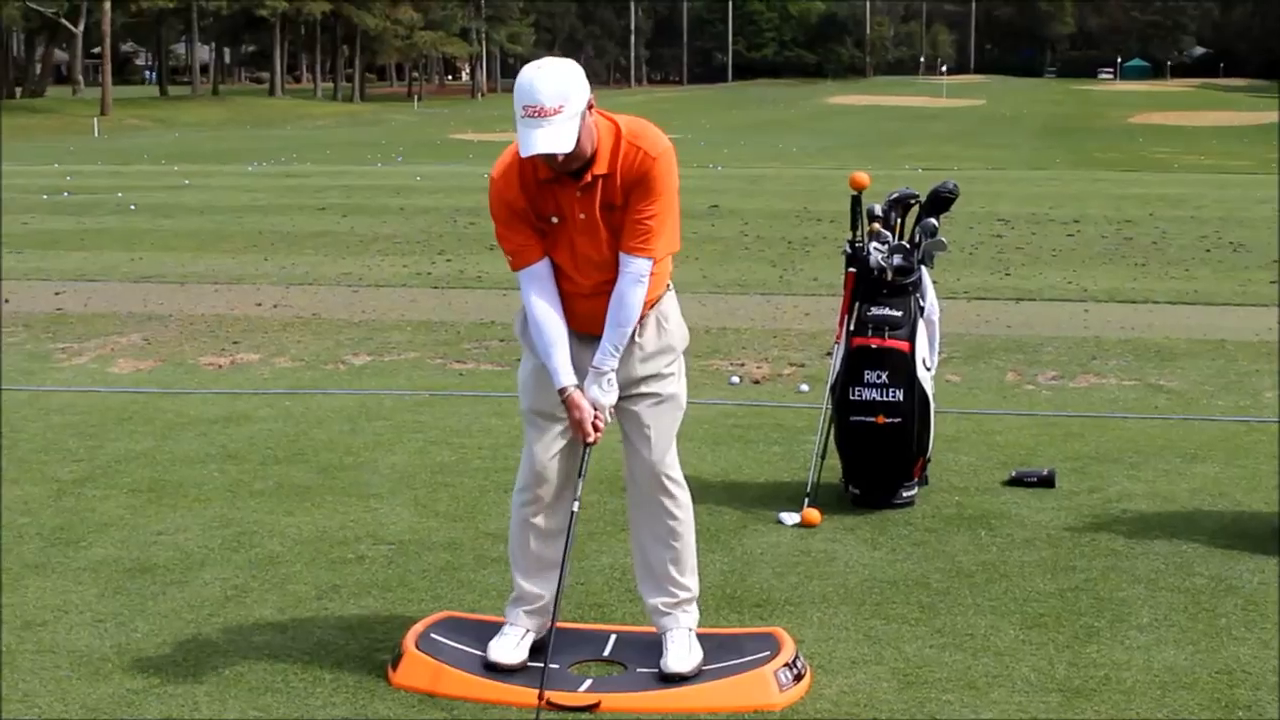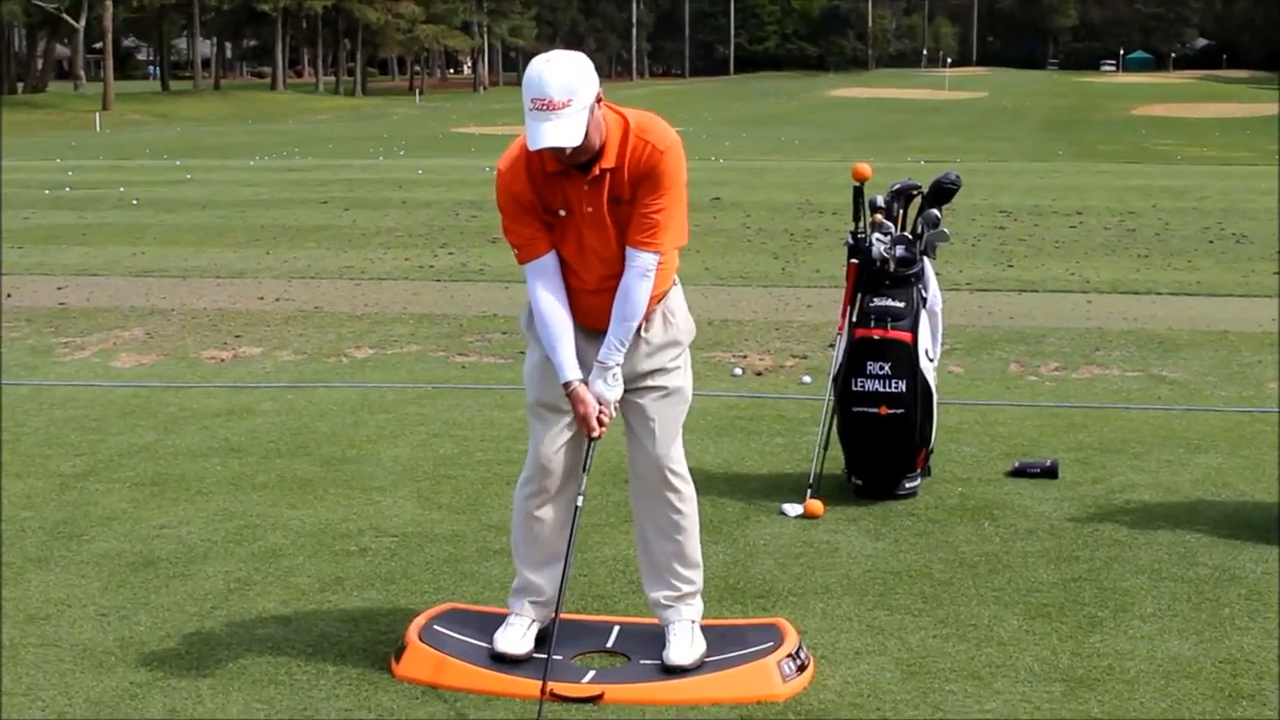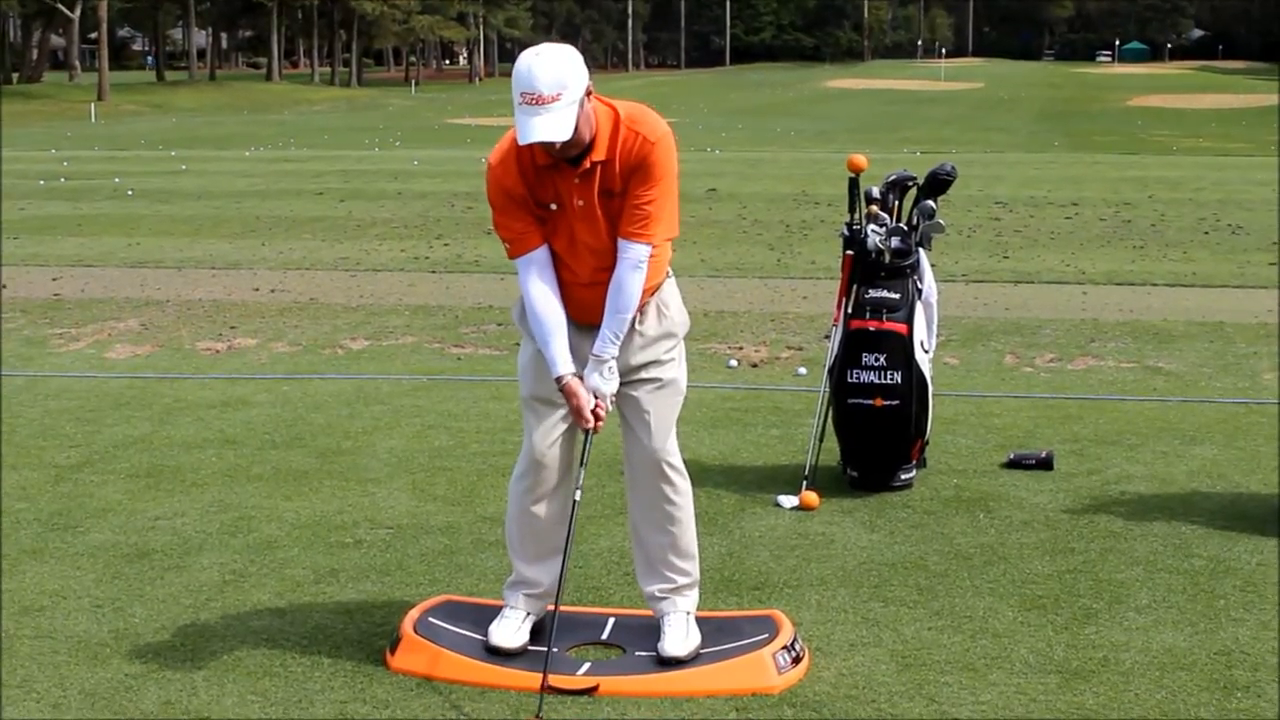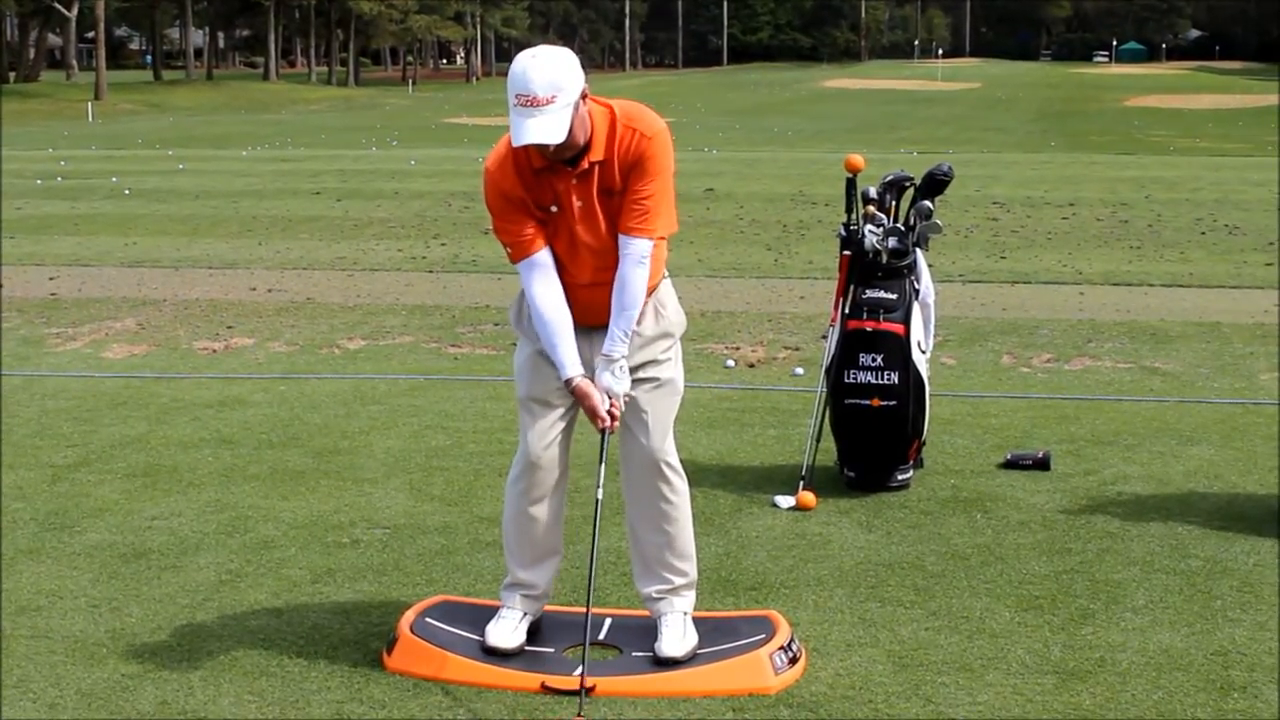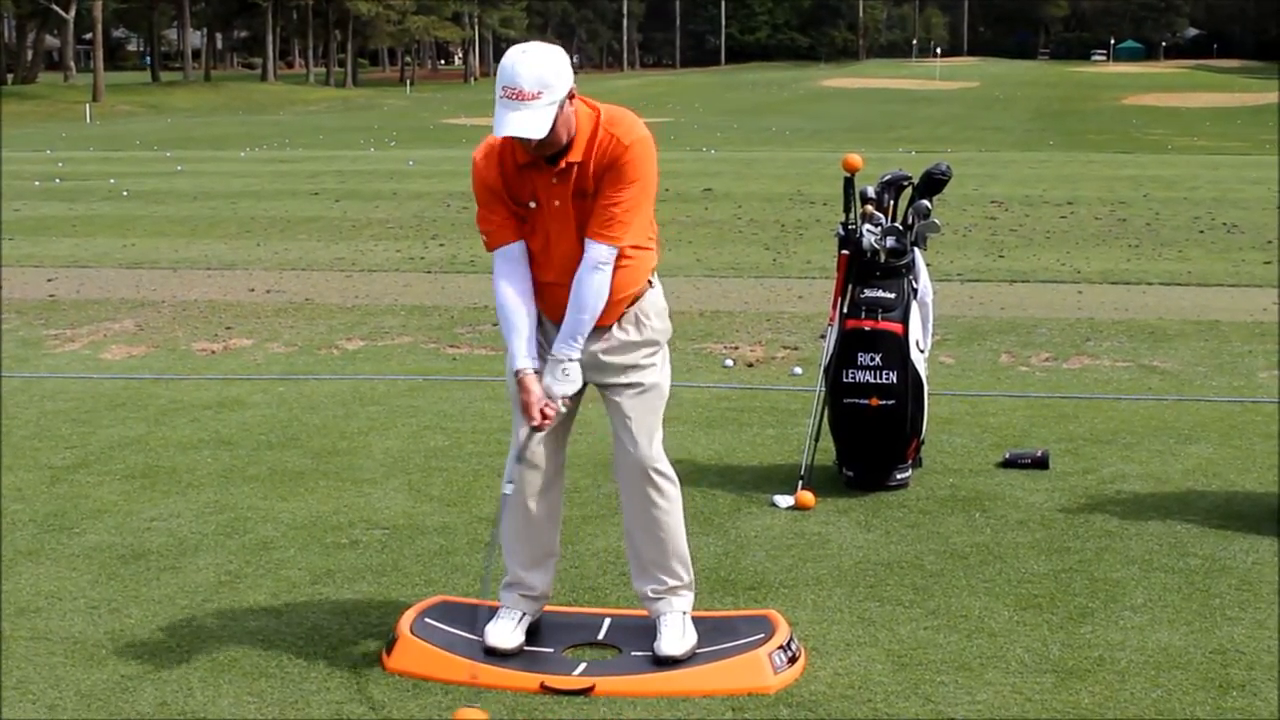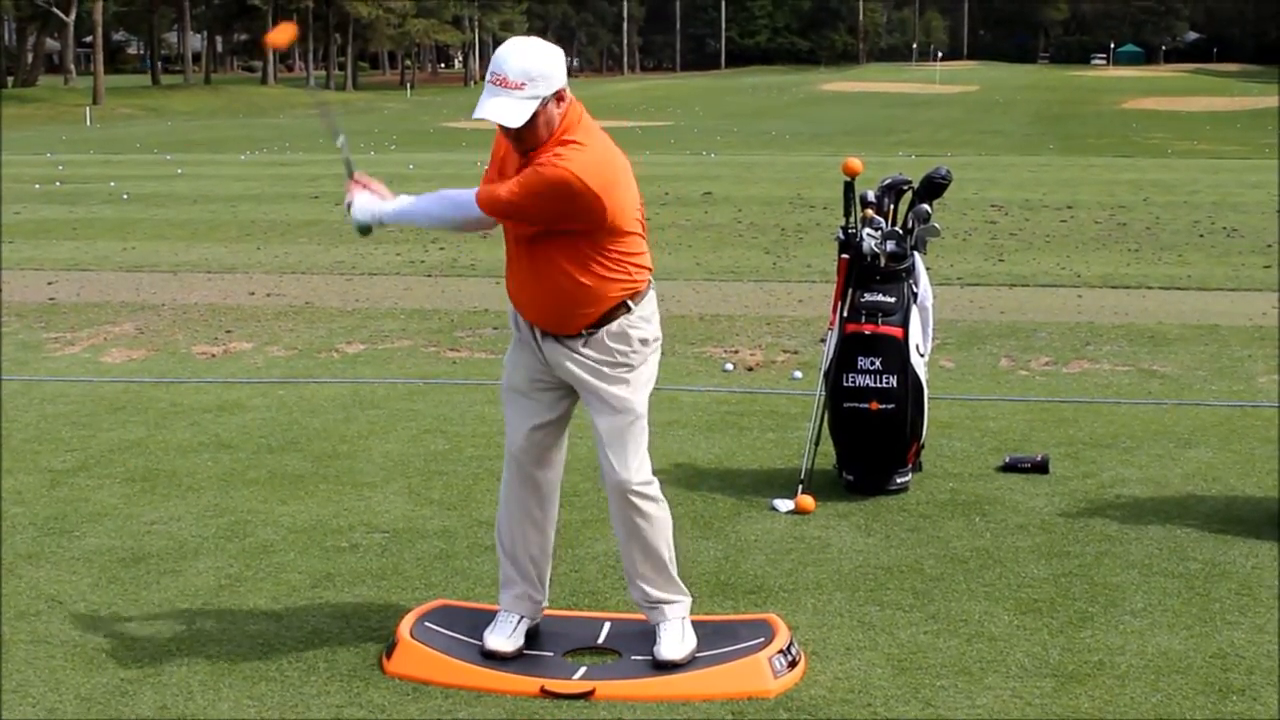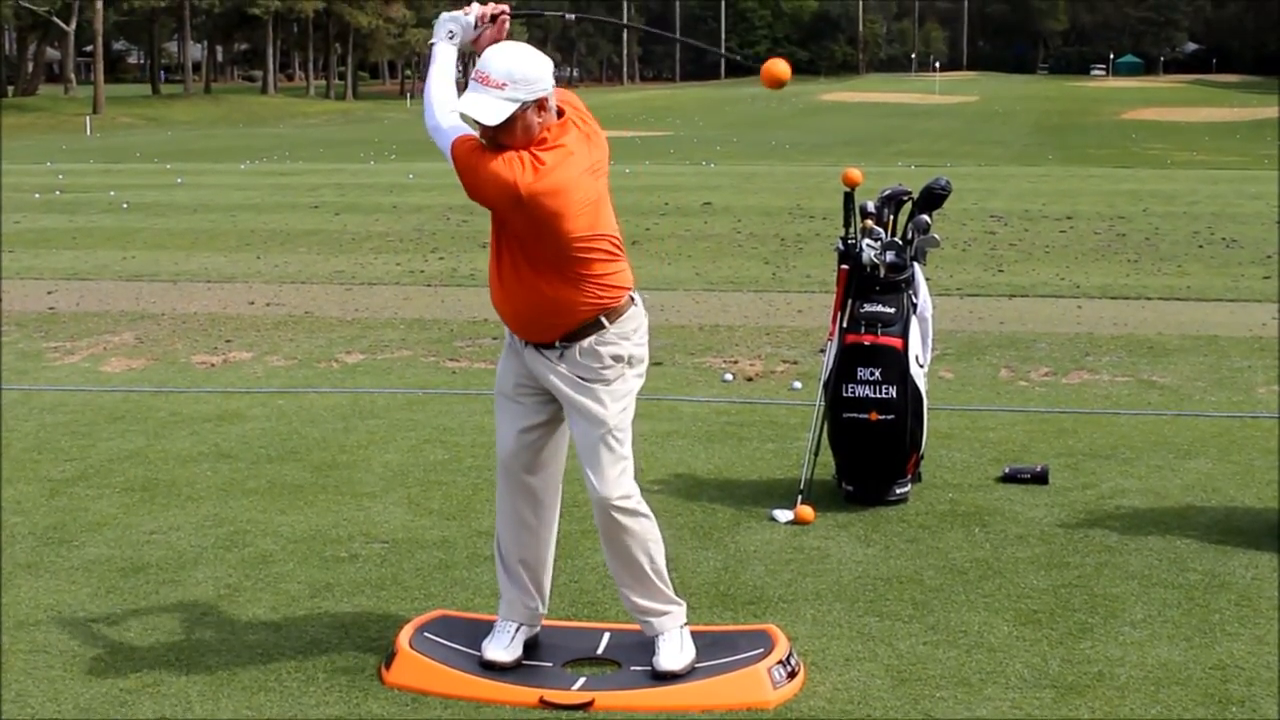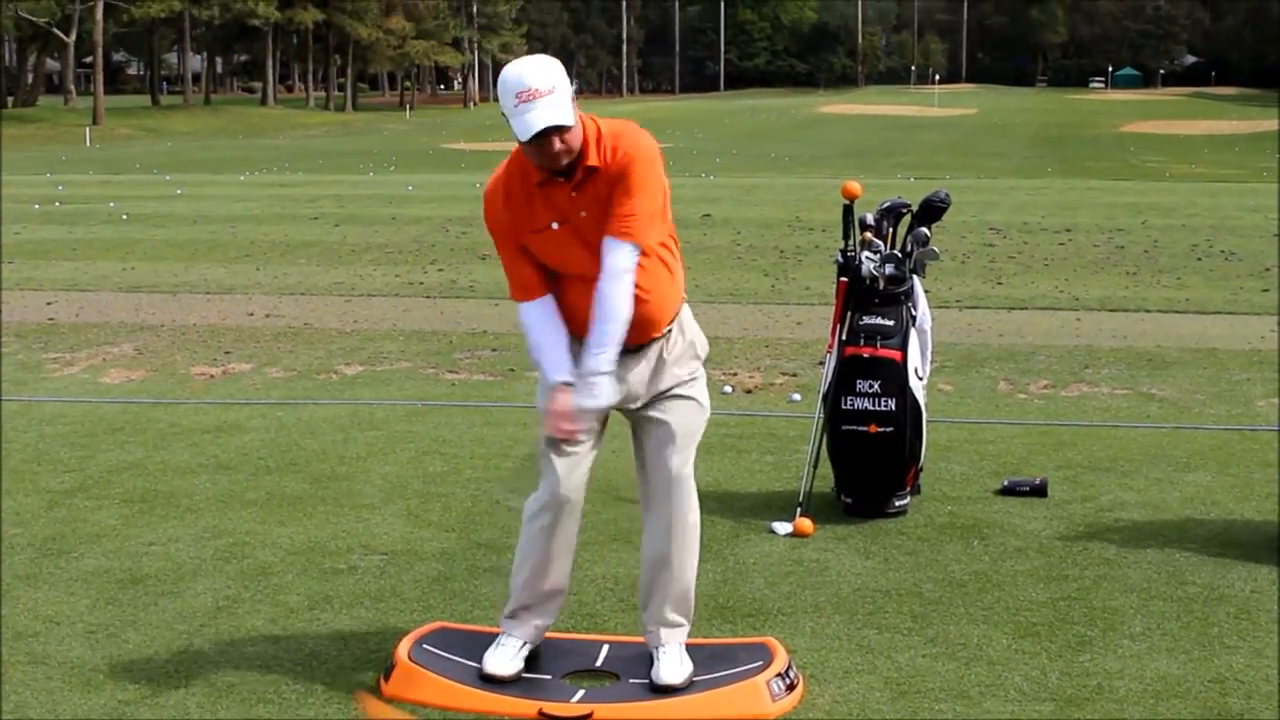
dt=0.4s
person 1, frame 1
left shoulder: (646, 152)
right shoulder: (509, 179)
left elbow: (636, 273)
right elbow: (538, 287)
left wrist: (605, 373)
right wrist: (566, 385)
left hip: (641, 328)
right hip: (557, 331)
left knee: (656, 471)
right knee: (541, 472)
left ankle: (676, 618)
right ankle: (526, 613)
person 1, frame 2
left shoulder: (655, 147)
right shoulder: (516, 172)
left elbow: (642, 267)
right elbow: (544, 281)
left wrist: (610, 369)
right wrist: (572, 380)
left hip: (648, 323)
right hip: (564, 325)
left knee: (661, 465)
right knee: (546, 466)
left ankle: (679, 610)
right ankle: (530, 606)
person 1, frame 3
left shoulder: (646, 138)
right shoulder: (507, 165)
left elbow: (634, 259)
right elbow: (535, 274)
left wrist: (605, 361)
right wrist: (565, 374)
left hip: (642, 316)
right hip: (556, 319)
left knee: (656, 458)
right knee: (540, 458)
left ankle: (674, 602)
right ankle: (525, 597)
person 1, frame 4
left shoulder: (642, 135)
right shoulder: (504, 170)
left elbow: (637, 255)
right elbow: (539, 276)
left wrist: (616, 360)
right wrist: (576, 378)
left hip: (640, 318)
right hip: (553, 323)
left knee: (653, 458)
right knee: (536, 459)
left ankle: (671, 602)
right ankle: (521, 598)
person 1, frame 5
left shoulder: (624, 142)
right shoulder: (491, 162)
left elbow: (598, 262)
right elbow: (510, 270)
left wrist: (569, 361)
right wrist: (526, 368)
left hip: (626, 321)
right hip: (541, 322)
left knee: (643, 461)
right knee: (529, 460)
left ankle: (671, 602)
right ankle: (521, 598)
person 1, frame 6
left shoulder: (575, 169)
right shoulder: (519, 133)
left elbow: (473, 208)
right elbow: (483, 207)
left wrist: (385, 211)
right wrist: (395, 203)
left hip: (610, 336)
right hip: (535, 330)
left knee: (626, 476)
right knee: (525, 462)
left ankle: (668, 608)
right ankle: (520, 603)
person 1, frame 7
left shoulder: (517, 181)
right shoulder: (569, 115)
left elbow: (441, 127)
left hip: (597, 348)
right hip: (529, 341)
left knee: (610, 490)
right knee: (520, 472)
left ankle: (665, 619)
right ankle: (519, 614)
person 1, frame 8
left shoulder: (628, 152)
right shoulder: (503, 195)
left elbow: (620, 272)
right elbow: (534, 301)
left wrist: (598, 379)
right wrist: (561, 386)
left hip: (663, 348)
right hip: (573, 354)
left knee: (672, 489)
right knee: (559, 492)
left ankle: (667, 633)
right ankle: (522, 626)
